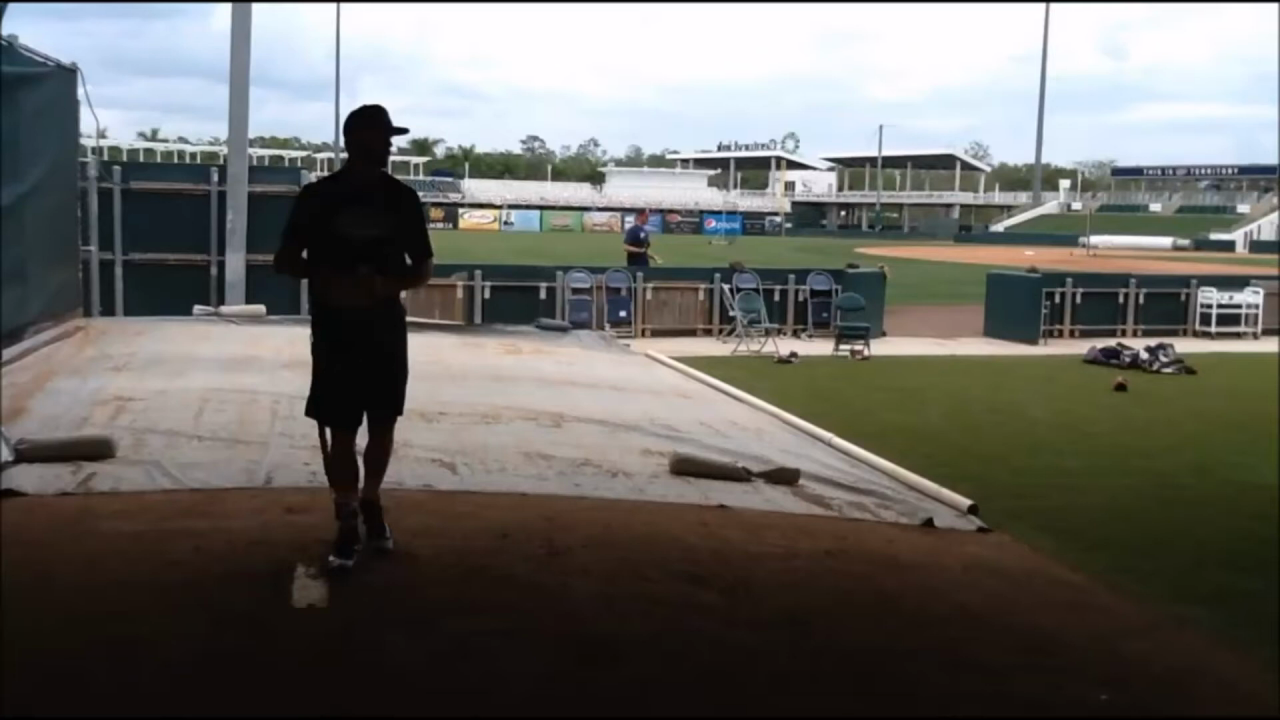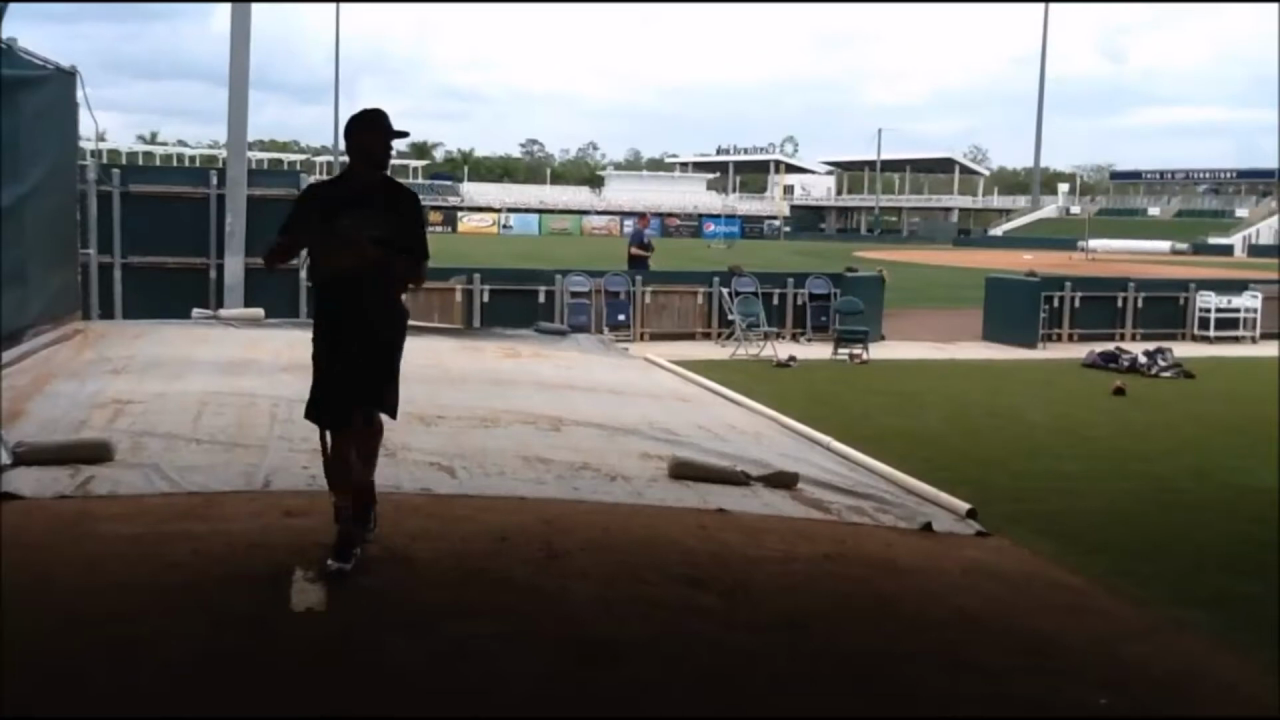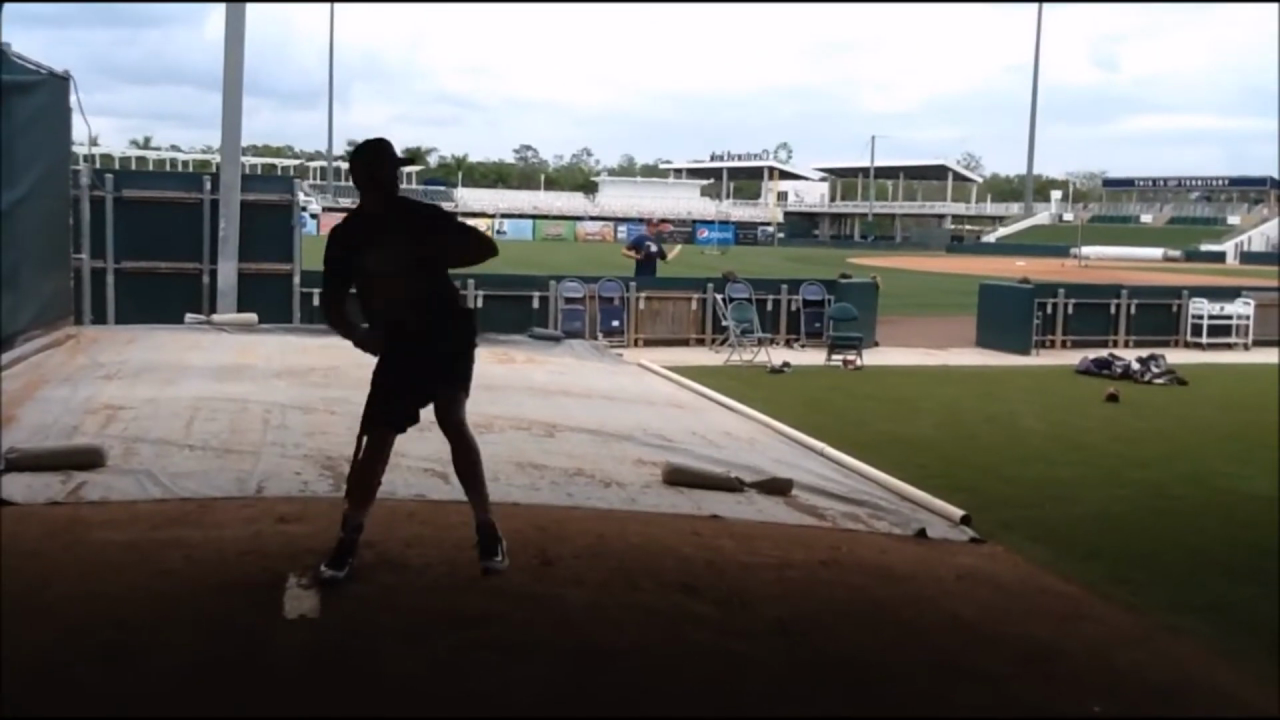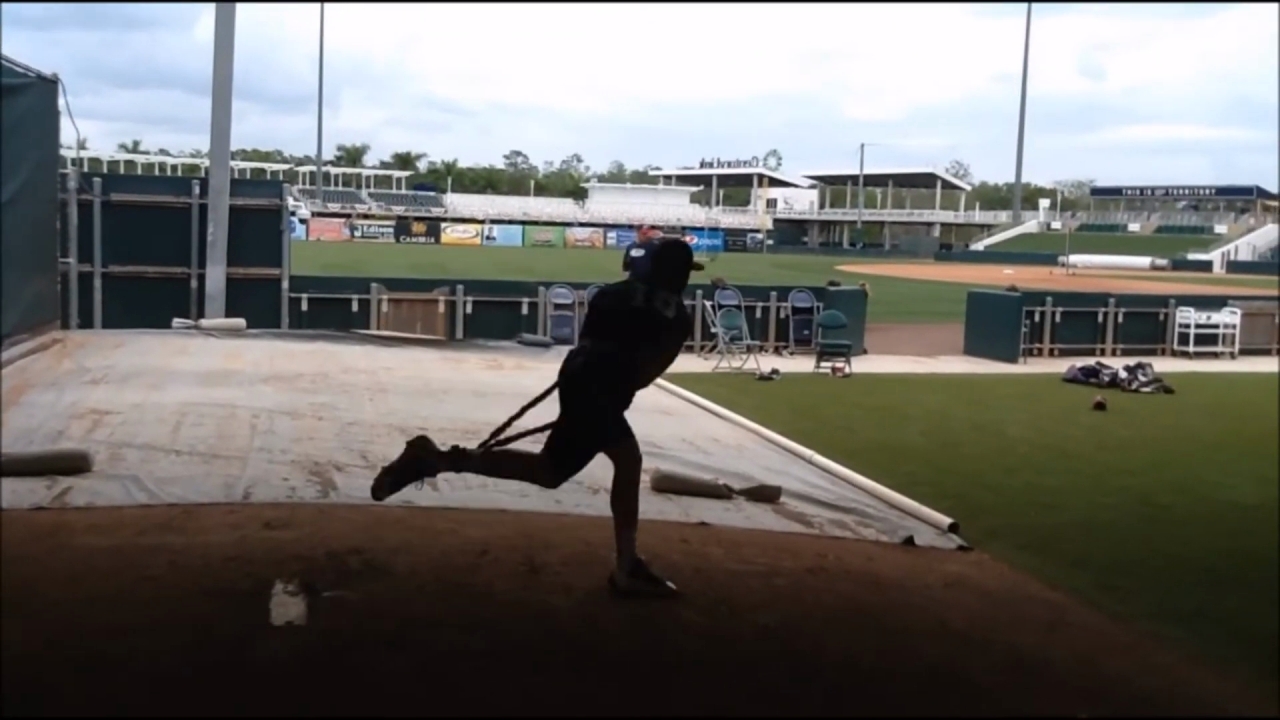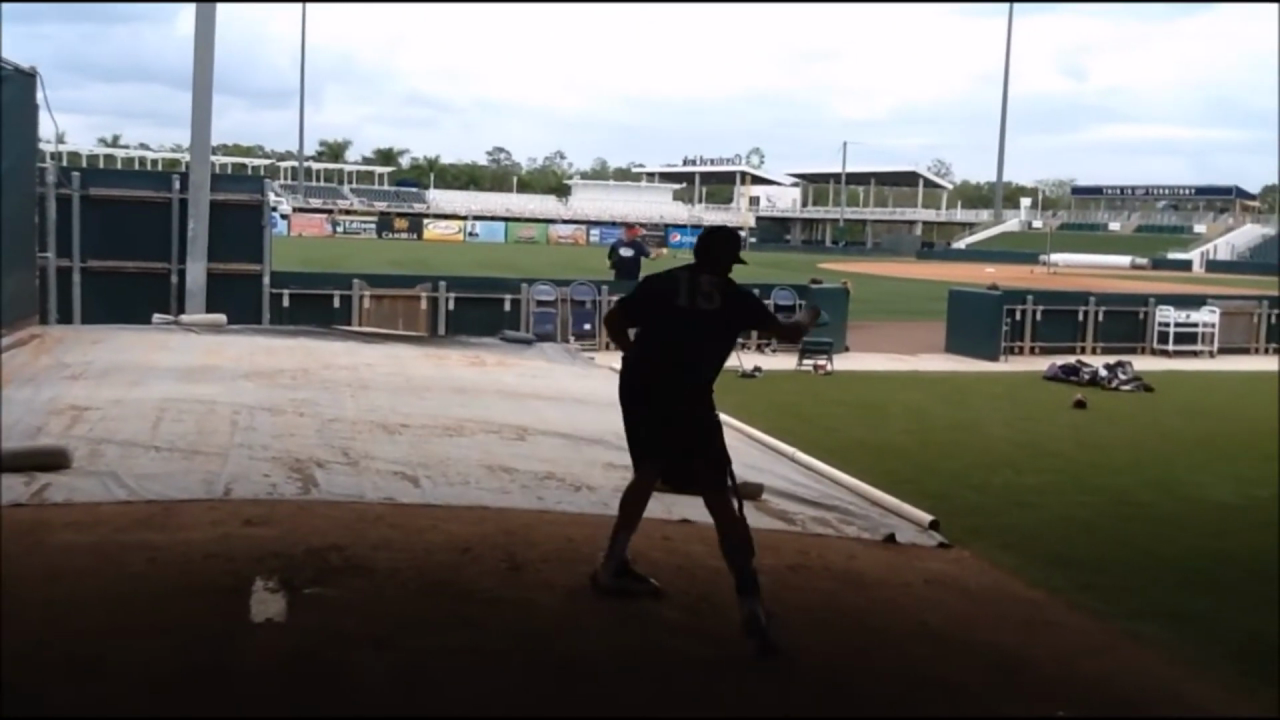
dt=0.7s
person 1, frame 1
left shoulder: (401, 197)
right shoulder: (318, 196)
left elbow: (423, 267)
right elbow: (285, 260)
left wrist: (387, 285)
right wrist: (328, 280)
left hip: (386, 330)
right hip: (335, 332)
left knee: (382, 427)
right knee: (341, 431)
left ankle: (371, 501)
right ankle: (348, 522)
person 1, frame 2
left shoulder: (402, 200)
right shoulder: (319, 198)
left elbow: (418, 272)
right elbow: (273, 258)
left wrist: (374, 258)
right wrist: (318, 251)
left hip: (382, 324)
right hip: (334, 326)
left knee: (367, 420)
right knee: (337, 429)
left ankle: (362, 492)
right ankle: (348, 526)
person 1, frame 3
left shoulder: (422, 217)
right shoulder: (347, 236)
left elbow: (487, 248)
right elbow: (331, 306)
left wrist: (418, 274)
right wrist: (360, 336)
left hip: (448, 332)
right hip: (396, 341)
left knee: (451, 419)
right knee: (374, 442)
left ankle: (485, 525)
right ankle: (349, 537)
person 1, frame 4
left shoulder: (612, 294)
right shoulder: (677, 316)
right elbow: (648, 372)
left hip: (580, 373)
right hip: (604, 382)
left knee: (628, 459)
right knee: (548, 470)
left ankle: (627, 566)
right ankle: (436, 460)
person 1, frame 5
left shoulder: (659, 283)
right shoulder: (736, 297)
left elbow: (614, 321)
right elbow: (787, 332)
right wrist: (809, 318)
left hip: (639, 386)
right hip: (686, 395)
left knee: (648, 472)
right knee: (719, 496)
left ankle: (613, 566)
right ankle: (751, 603)
